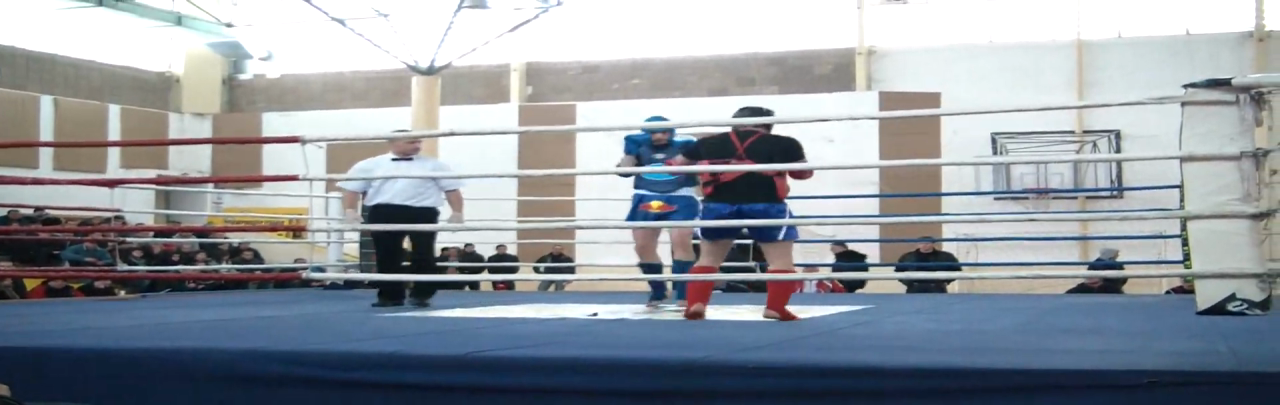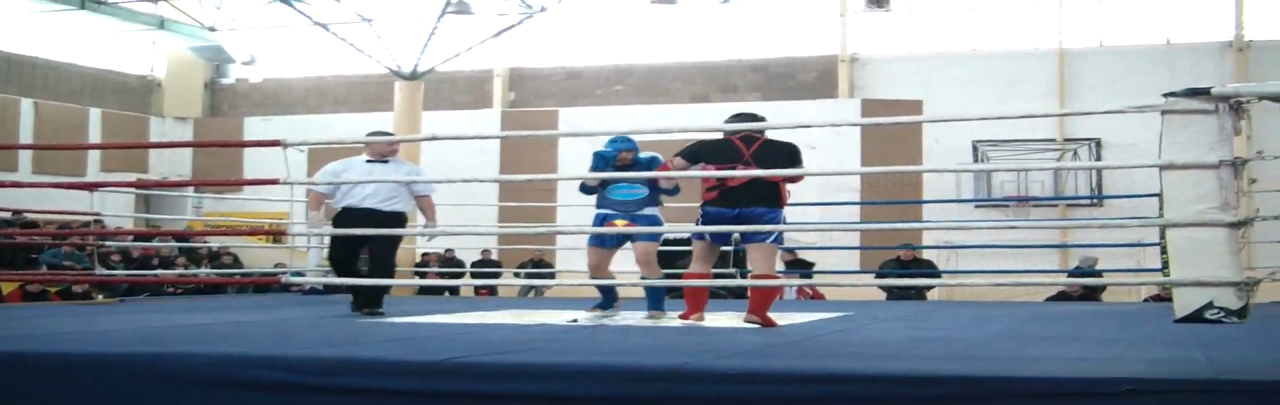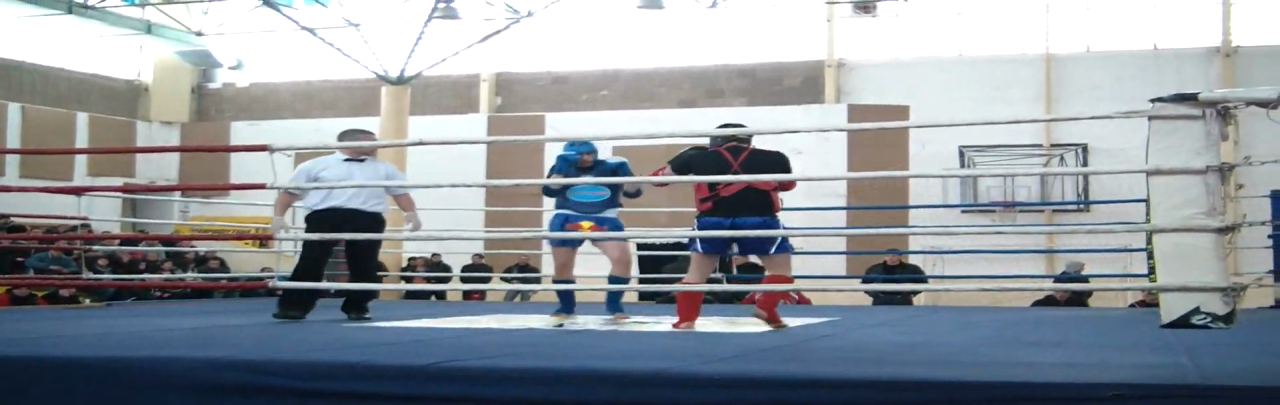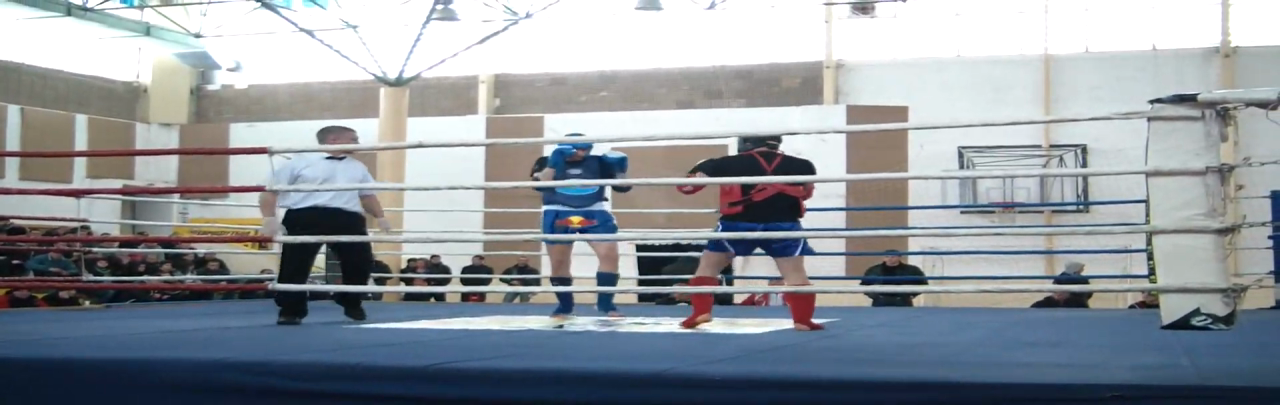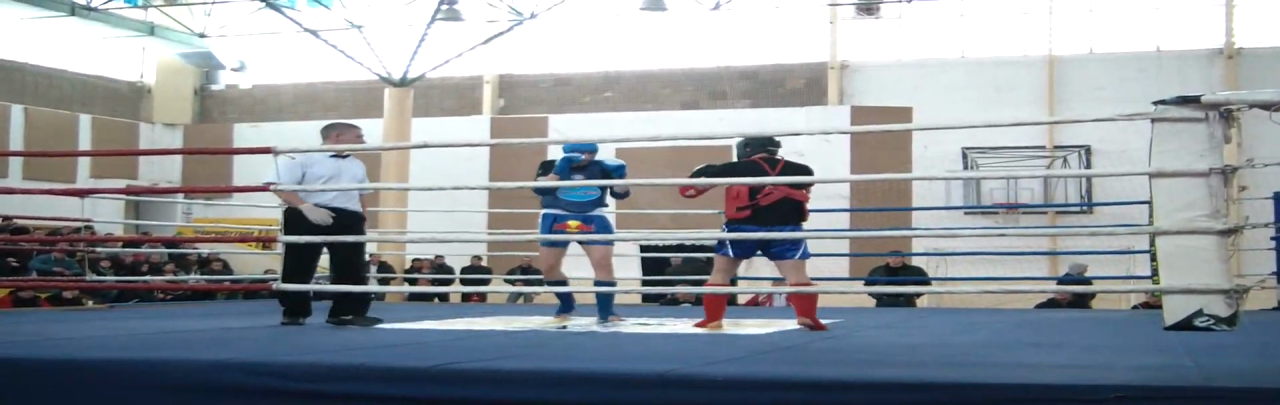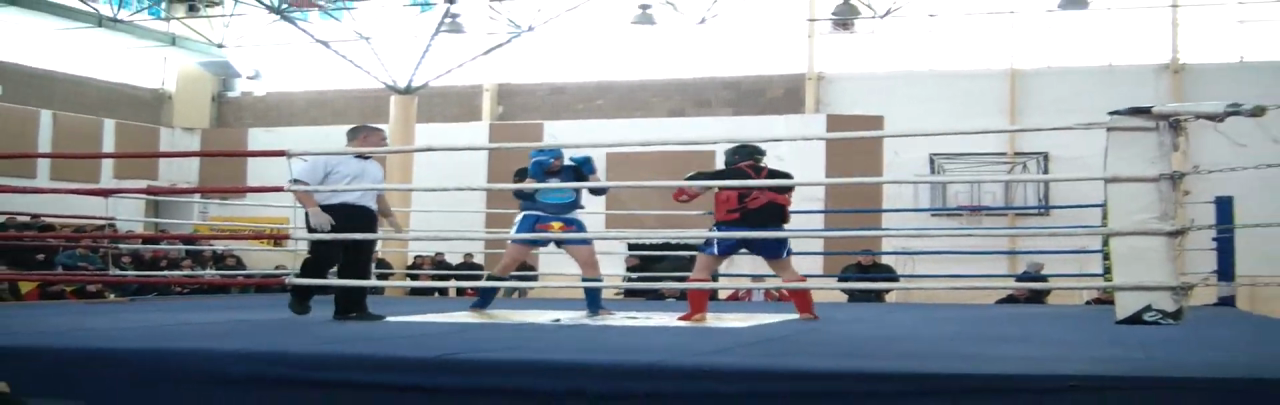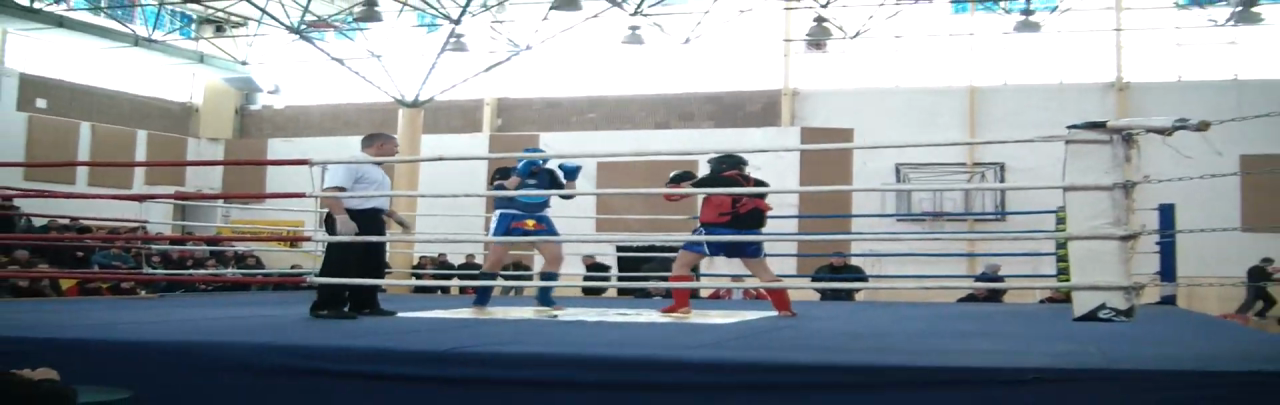
dt=0.3s
person 1, frame 1
left shoulder: (708, 143)
right shoulder: (785, 144)
left elbow: (675, 166)
right elbow: (803, 173)
left hip: (718, 206)
right hip: (765, 206)
left knee: (709, 260)
right knee: (781, 262)
left ankle: (696, 304)
right ankle: (776, 308)
person 1, frame 2
left shoulder: (709, 146)
right shoulder: (785, 149)
left elbow: (668, 170)
right elbow: (795, 176)
left hip: (717, 210)
right hip: (763, 210)
left knee: (701, 263)
right knee: (763, 265)
left ankle: (695, 310)
right ankle: (757, 312)
person 1, frame 3
left shoulder: (698, 158)
right shoulder: (773, 158)
left elbow: (658, 178)
right elbow: (787, 185)
left wrist: (685, 161)
left hip: (713, 220)
right hip: (758, 219)
left knee: (698, 273)
right knee: (779, 269)
left ankle: (686, 319)
right ankle: (766, 307)
person 1, frame 4
left shoulder: (729, 163)
right shoulder: (800, 165)
left elbow: (687, 185)
right elbow: (806, 192)
left wrist: (698, 171)
left hip: (738, 223)
right hip: (783, 224)
left knee: (707, 268)
right knee: (795, 274)
left ankle: (701, 312)
right ankle: (803, 320)
person 1, frame 5
left shoulder: (734, 169)
right shoulder: (800, 170)
left elbow: (688, 189)
right elbow: (804, 191)
left wrist: (702, 174)
left hip: (743, 227)
right hip: (786, 228)
left knee: (720, 274)
right knee: (798, 277)
left ankle: (712, 319)
right ankle: (806, 316)
person 1, frame 6
left shoulder: (724, 175)
right shoulder: (782, 177)
left elbow: (682, 194)
right elbow: (786, 193)
left wrist: (692, 180)
left hip: (731, 229)
right hip: (770, 229)
left knee: (701, 270)
right knee: (787, 272)
left ankle: (697, 311)
right ankle: (806, 311)
person 1, frame 7
left shoulder: (714, 181)
right shoulder: (760, 185)
left elbow: (673, 194)
left wrist: (676, 182)
left hip: (716, 230)
right hip: (749, 233)
left knee: (680, 265)
right knee: (763, 272)
left ankle: (681, 305)
right ankle: (784, 308)
person 2, frame 1
left shoulder: (434, 165)
right shoulder: (369, 165)
left elbow: (451, 189)
right elbow: (351, 190)
left wrist: (457, 213)
right wrist: (350, 211)
left hip: (422, 213)
right hip: (384, 214)
left knee: (422, 253)
right knee: (387, 257)
left ankle: (421, 294)
right ankle: (390, 295)
person 2, frame 2
left shoulder: (408, 169)
right shoulder: (341, 166)
left elbow: (423, 195)
right elbow: (319, 191)
left wrist: (430, 221)
right wrist: (315, 213)
left hip: (389, 218)
right hip: (350, 216)
left knee: (382, 261)
right knee: (342, 260)
left ankle: (371, 303)
right ankle: (361, 297)
person 2, frame 3
left shoulder: (383, 168)
right shoulder: (316, 166)
left elbow: (400, 192)
right elbow: (289, 191)
left wrist: (411, 213)
right wrist: (279, 217)
left hip: (367, 220)
right hip: (325, 217)
left knee: (364, 266)
right knee: (311, 262)
left ankle: (357, 307)
right ankle: (294, 306)
person 2, frame 4
left shoulder: (357, 167)
right shoulder: (296, 162)
left elbow: (367, 195)
right elbow: (270, 190)
left wrist: (380, 218)
right wrist: (269, 218)
right hip: (305, 217)
left knee: (361, 261)
right knee: (295, 266)
left ankle: (352, 303)
right ankle: (290, 312)
person 2, frame 5
left shoulder: (357, 165)
right shoulder: (300, 158)
left elbow: (363, 194)
right elbow: (279, 186)
left wrist: (361, 219)
right wrist: (306, 207)
left hip: (348, 219)
right hip: (305, 217)
left knee: (351, 267)
right knee: (299, 267)
left ankle: (347, 312)
right ankle: (294, 312)
person 2, frame 6
left shoulder: (375, 167)
right shoulder: (326, 158)
left elbow: (378, 195)
right elbow: (300, 183)
left wrist: (390, 217)
right wrist: (313, 211)
left hip: (364, 218)
right hip: (329, 217)
left knee: (359, 265)
right knee: (323, 258)
left ankle: (351, 308)
right ankle: (300, 296)
person 2, frame 7
left shoulder: (377, 169)
right shoulder: (349, 164)
right elbow: (331, 191)
left wrist: (397, 217)
right wrist: (341, 217)
left hip: (371, 222)
right hip: (351, 222)
left knee: (372, 265)
right knee: (341, 263)
left ankle: (364, 305)
right ankle: (325, 306)
person 3, frame 1
left shoulder: (685, 146)
right shoulder: (639, 149)
right elbow: (624, 171)
right wrist: (629, 150)
left hip: (681, 200)
right hip: (646, 201)
left knee: (681, 242)
right knee: (643, 248)
left ankle: (682, 292)
right ankle: (659, 290)
person 3, frame 2
left shoulder: (650, 165)
right shoulder: (603, 167)
left elbow: (671, 189)
right elbow: (587, 188)
left wrist: (659, 168)
right wrist: (597, 166)
left hip: (645, 218)
right hip: (609, 219)
left knee: (645, 259)
right knee: (595, 265)
left ankle: (656, 305)
right ankle: (610, 300)
person 3, frame 3
left shoulder: (610, 168)
right shoulder: (560, 168)
left elbow: (633, 192)
right elbow: (550, 191)
left wrist: (625, 172)
right wrist: (560, 168)
left hip: (605, 221)
right hip: (567, 221)
left knee: (622, 259)
right knee: (562, 267)
left ankle: (613, 304)
right ankle: (567, 306)
person 3, frame 4
left shoulder: (599, 162)
right shoulder: (546, 162)
left elbow: (622, 187)
right elbow: (539, 185)
left wrist: (621, 168)
right wrist: (554, 163)
left hip: (595, 215)
right hip: (558, 216)
left knee: (609, 255)
right knee: (559, 263)
left ankle: (605, 303)
right ankle: (565, 305)
person 3, frame 5
left shoulder: (602, 168)
right shoulder: (549, 166)
left elbow: (620, 193)
right elbow: (540, 189)
left wrist: (620, 176)
right wrist: (559, 170)
left hip: (593, 220)
right hip: (556, 219)
left knee: (603, 263)
right knee: (549, 268)
left ankle: (606, 311)
right ankle: (567, 304)
person 3, frame 6
left shoulder: (575, 171)
right shoulder: (524, 172)
left elbow: (600, 190)
right elbow: (521, 194)
left wrist: (590, 171)
right wrist: (534, 174)
left hip: (568, 222)
right hip: (533, 220)
left knee: (590, 262)
right knee: (509, 262)
left ankle: (595, 306)
right ankle: (483, 300)
person 3, frame 7
left shoulder: (548, 174)
right shoulder: (503, 172)
left elbow: (567, 194)
right elbow: (500, 190)
left wrist: (571, 178)
right wrist: (519, 173)
left hip: (538, 220)
right hip: (508, 218)
left knee: (555, 257)
right knee: (495, 260)
left ankle: (544, 297)
right ankle: (481, 300)
